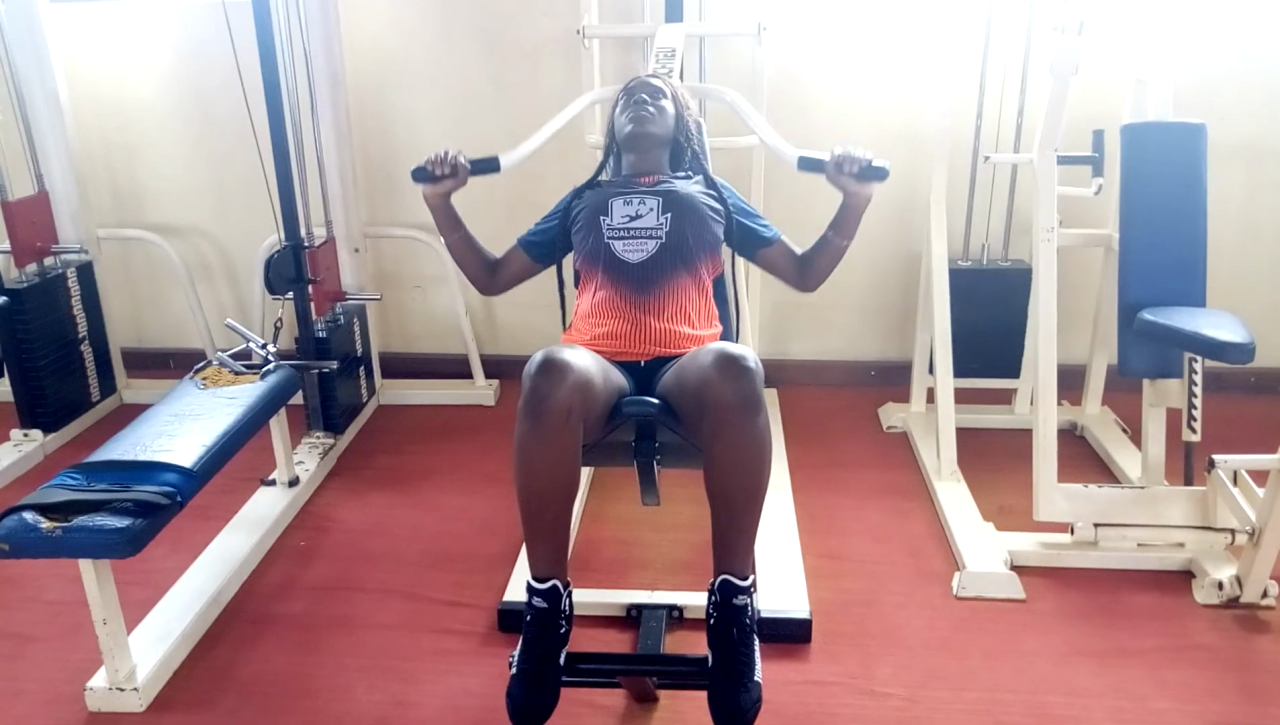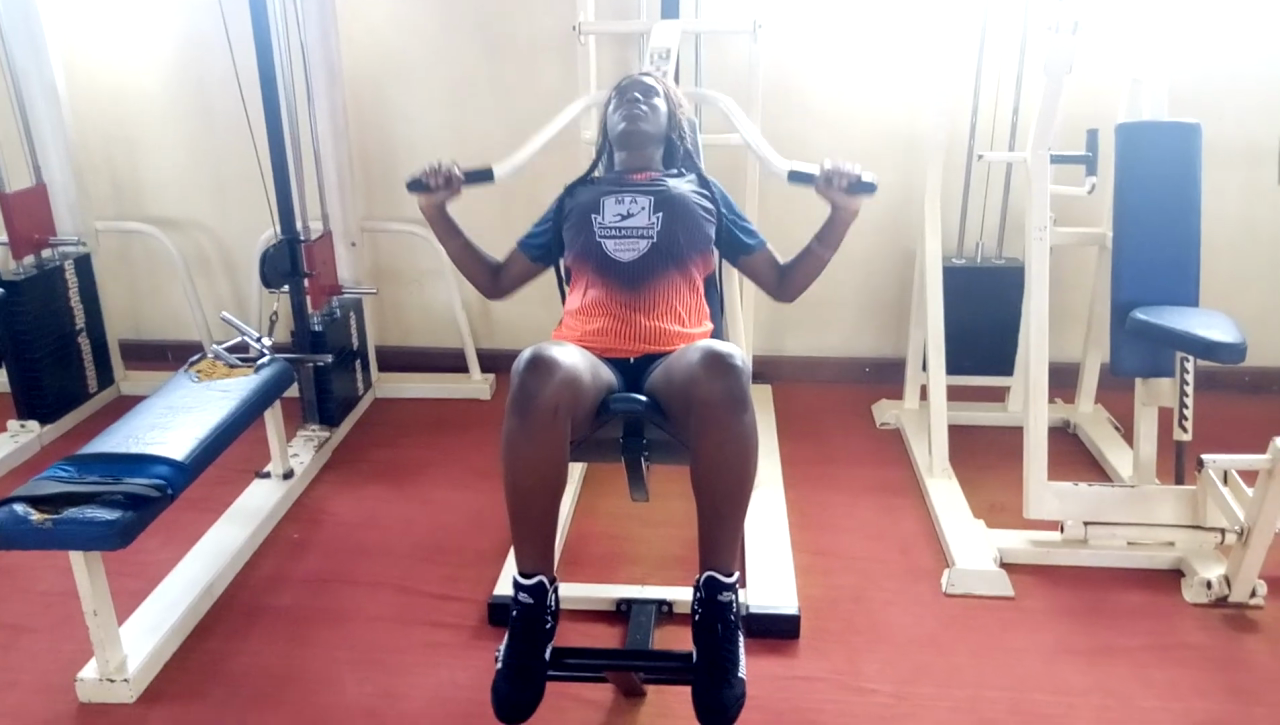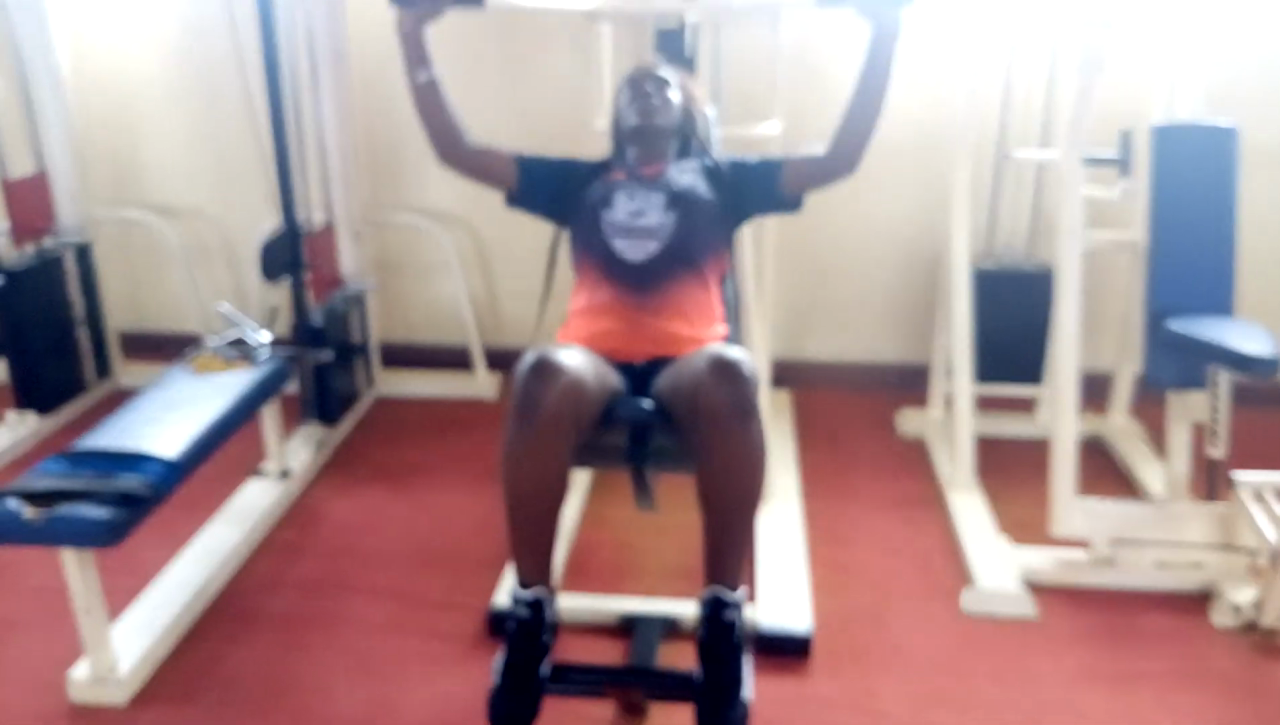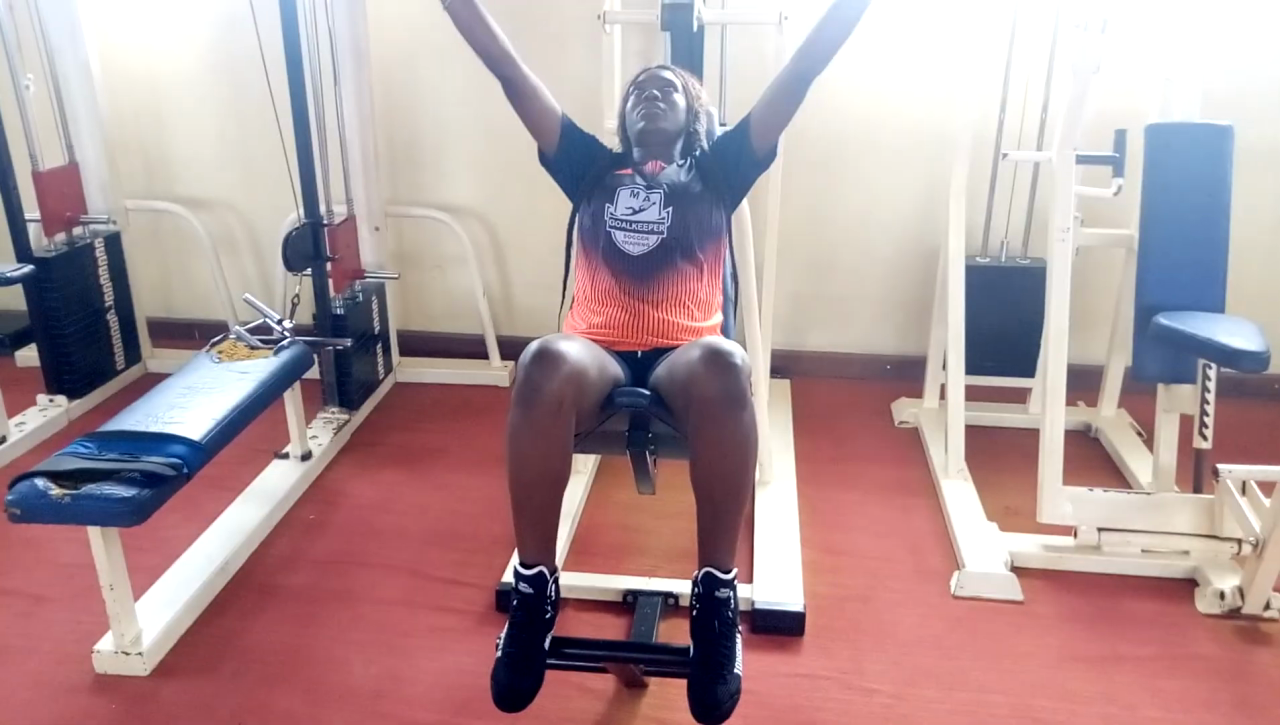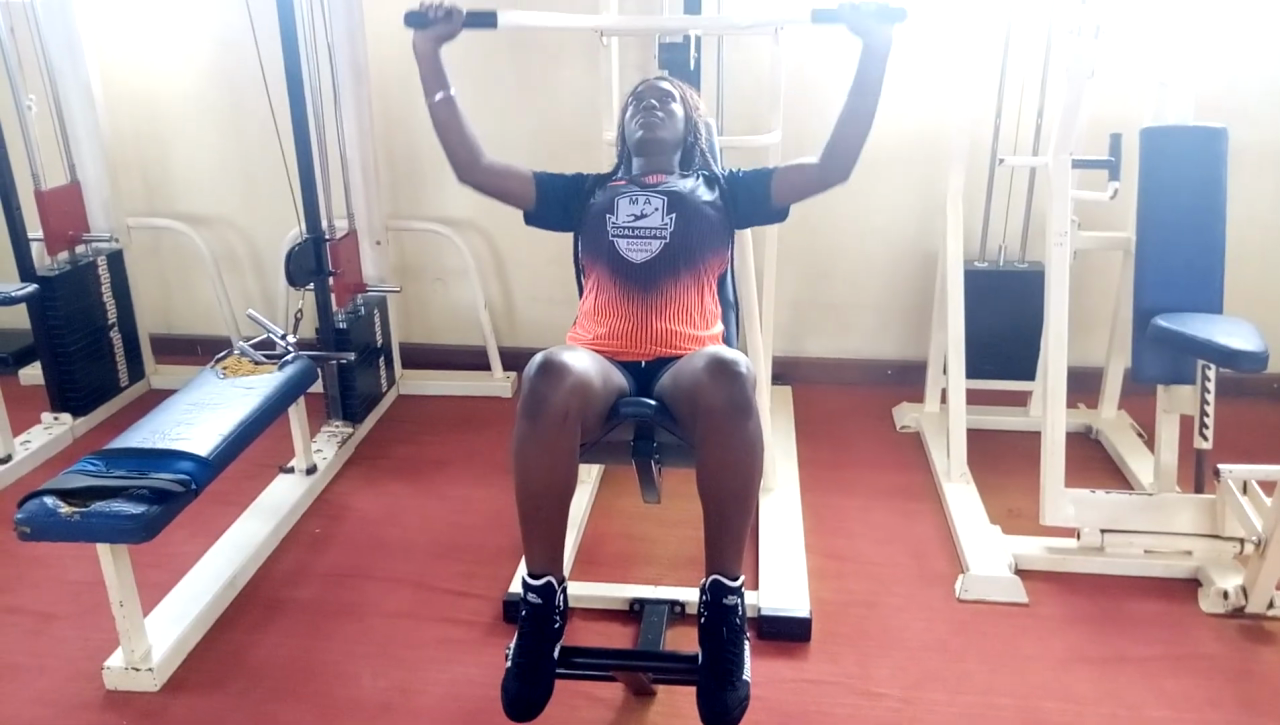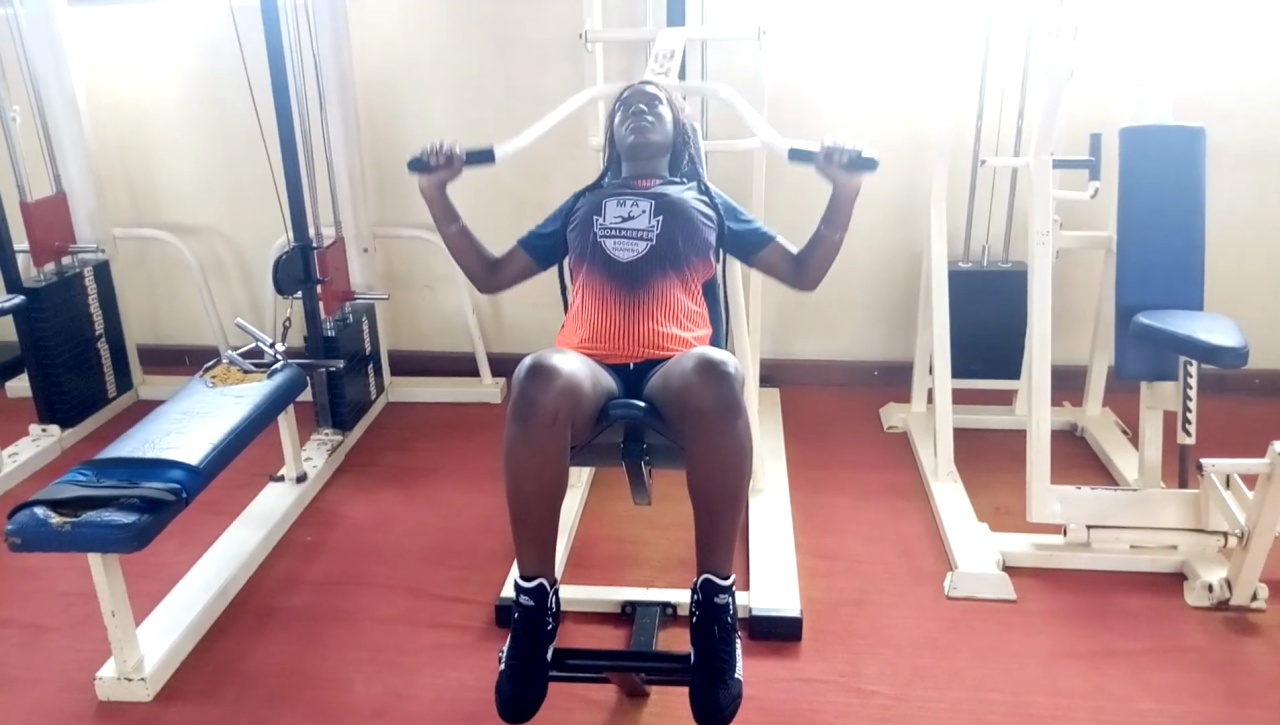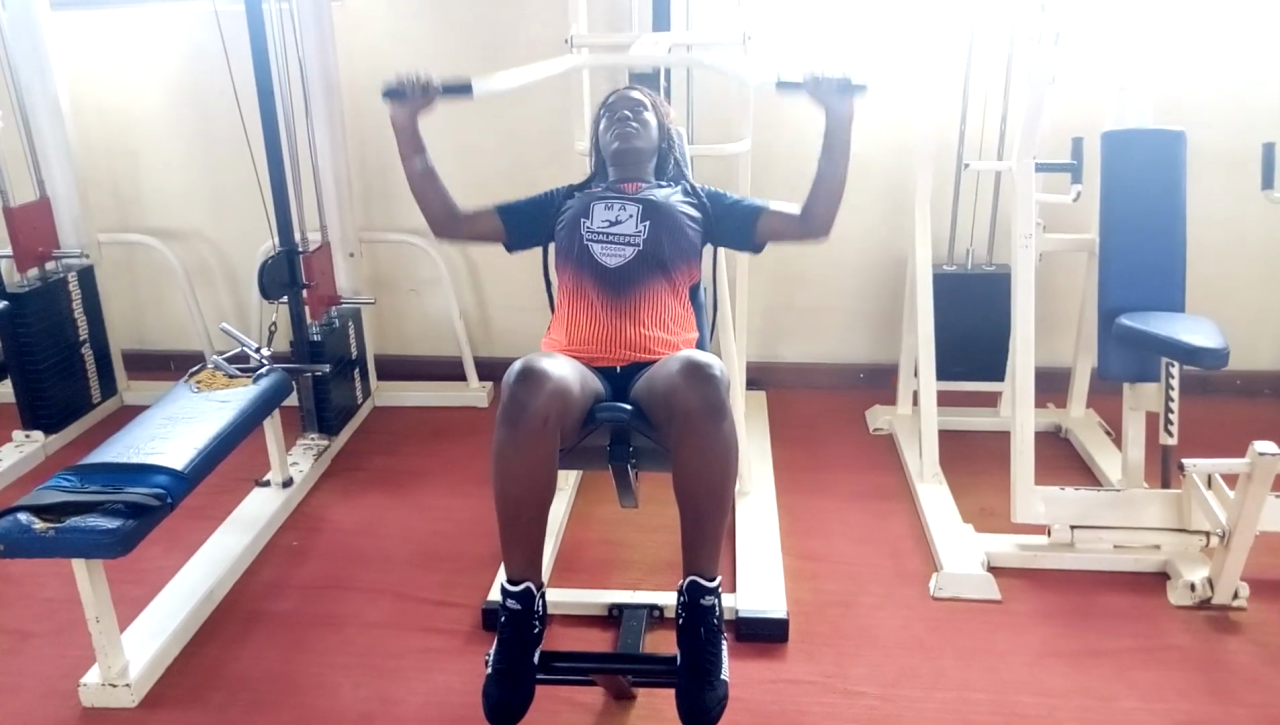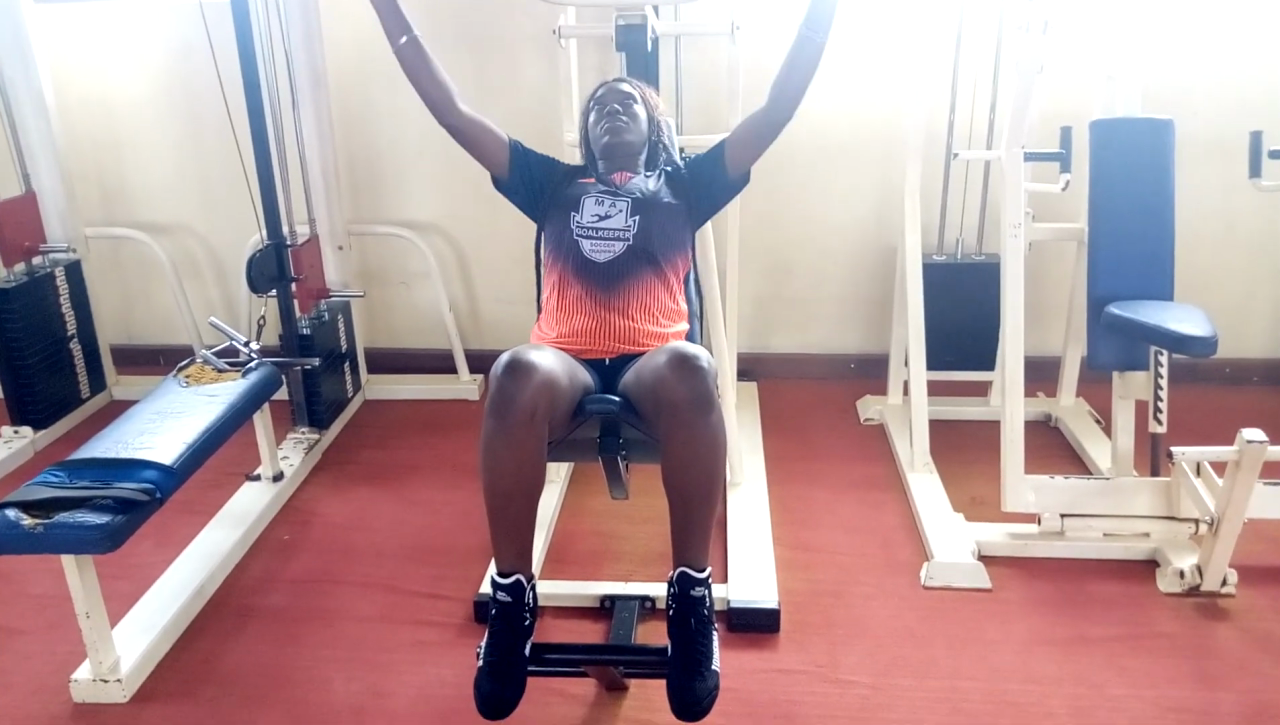
dt=0.5s
person 1, frame 1
left shoulder: (711, 193)
right shoulder: (583, 200)
left elbow: (803, 273)
right elbow: (492, 278)
left wrist: (851, 203)
right wrist: (443, 207)
left hip: (687, 362)
right hip: (598, 362)
left knee: (736, 369)
right knee: (549, 372)
left ankle: (733, 600)
right ankle: (547, 601)
person 1, frame 2
left shoulder: (703, 192)
right shoulder: (576, 196)
left elbow: (783, 284)
right elbow: (496, 282)
left wrist: (839, 215)
right wrist: (438, 214)
left hip: (677, 358)
right hip: (588, 357)
left knee: (723, 367)
right knee: (537, 370)
left ankle: (718, 597)
right ankle: (533, 598)
person 1, frame 3
left shoulder: (720, 182)
right shoulder: (579, 183)
left elbow: (839, 158)
right elbow: (455, 150)
left hip: (688, 362)
right hip: (593, 360)
left knee: (731, 374)
right knee: (541, 374)
left ankle: (723, 610)
right ankle: (531, 607)
person 1, frame 4
left shoulder: (715, 172)
right shoulder: (590, 169)
left elbow: (801, 73)
right elbow: (506, 69)
left hip: (682, 354)
right hip: (597, 352)
left knee: (723, 365)
right knee: (543, 364)
left ankle: (715, 594)
right ankle: (534, 588)
person 1, frame 5
left shoulder: (721, 189)
right shoulder: (588, 192)
left elbow: (834, 167)
right elbow: (473, 169)
left hip: (687, 366)
right hip: (600, 364)
left knee: (729, 375)
right knee: (548, 375)
left ankle: (724, 601)
right ankle: (543, 598)
person 1, frame 6
left shoulder: (707, 201)
right shoulder: (581, 204)
left elbow: (805, 272)
right elbow: (487, 275)
left wrist: (844, 192)
right wrist: (436, 195)
left hip: (676, 365)
right hip: (589, 364)
left knee: (718, 374)
right knee: (538, 377)
left ankle: (715, 601)
right ankle: (535, 602)
person 1, frame 7
left shoulder: (694, 201)
right shoulder: (566, 202)
left elbow: (815, 222)
right elbow: (448, 221)
left wrist: (838, 121)
right wrist: (406, 129)
left hip: (664, 367)
right hip: (575, 367)
left knee: (703, 377)
right knee: (529, 381)
left ankle: (701, 602)
right ankle: (520, 602)
person 1, frame 8
left shoulder: (685, 187)
right shoulder: (553, 187)
left elbow: (778, 110)
right elbow: (452, 112)
left hip: (652, 361)
right hip: (565, 360)
left knee: (690, 370)
right knee: (516, 374)
left ankle: (691, 596)
right ankle: (512, 597)
